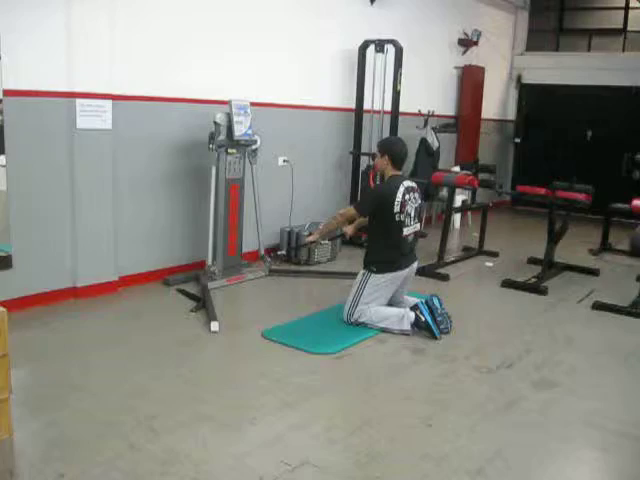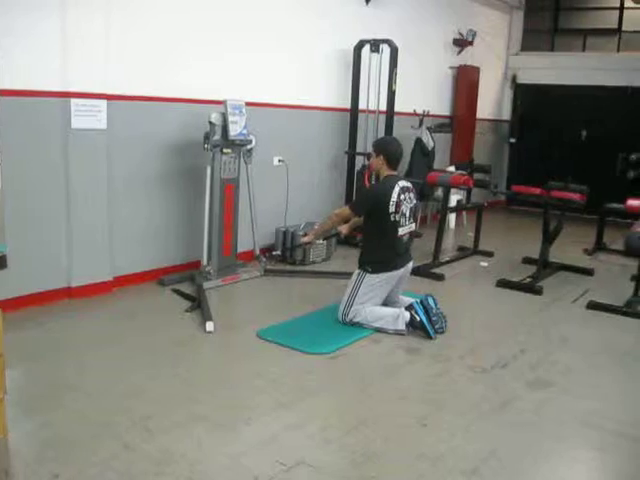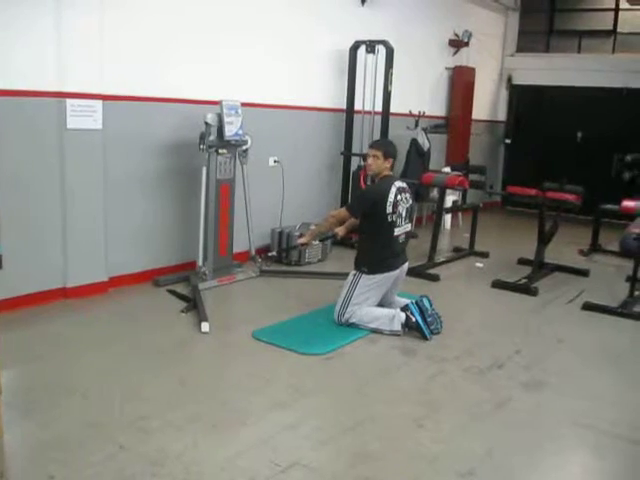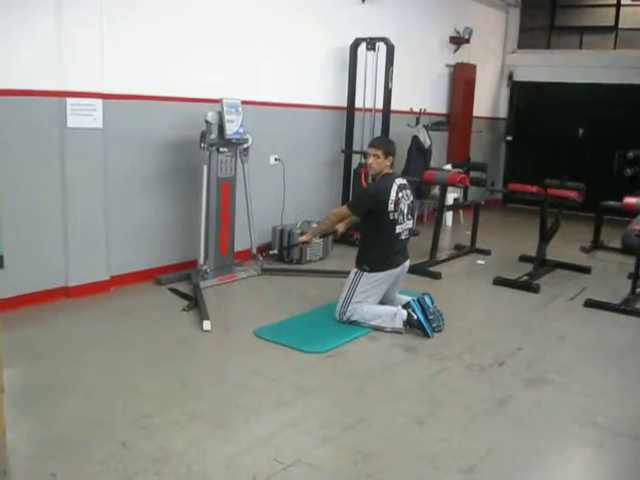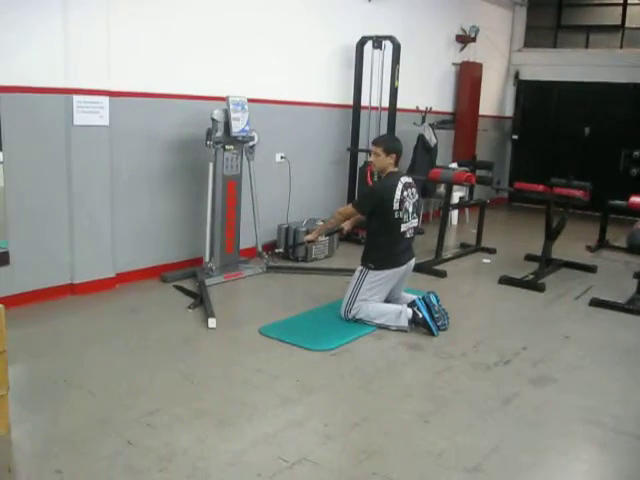
dt=0.4s
person 1, frame 1
left shoulder: (382, 191)
right shoulder: (413, 188)
left elbow: (344, 215)
left wrist: (318, 235)
right wrist: (355, 226)
left hip: (384, 268)
right hip: (408, 263)
left knee: (354, 314)
right knee: (393, 301)
left ankle: (413, 319)
right ankle: (424, 308)
person 1, frame 2
left shoulder: (377, 191)
right shoulder: (408, 187)
left elbow: (339, 216)
left wrist: (312, 235)
right wrist: (350, 226)
left hip: (379, 268)
right hip: (403, 263)
left knee: (349, 314)
right knee: (389, 300)
left ankle: (408, 319)
right ankle: (421, 307)
person 1, frame 3
left shoulder: (374, 191)
right shoulder: (403, 187)
left elbow: (336, 217)
left wrist: (309, 236)
right wrist: (346, 227)
left hip: (375, 268)
right hip: (399, 263)
left knee: (344, 314)
right knee: (384, 301)
left ankle: (404, 320)
right ankle: (416, 309)
person 1, frame 4
left shoulder: (375, 190)
right shoulder: (403, 184)
left elbow: (338, 215)
left wrist: (310, 234)
right wrist: (346, 224)
left hip: (377, 266)
right hip: (400, 261)
left knee: (345, 312)
right knee: (386, 299)
left ankle: (405, 318)
right ankle: (416, 306)
person 1, frame 5
left shoulder: (380, 188)
right shoulder: (409, 183)
left elbow: (343, 213)
left wrist: (316, 233)
right wrist: (352, 222)
left hip: (382, 264)
right hip: (406, 259)
left knee: (351, 310)
right knee: (391, 297)
left ankle: (410, 315)
right ankle: (422, 305)
